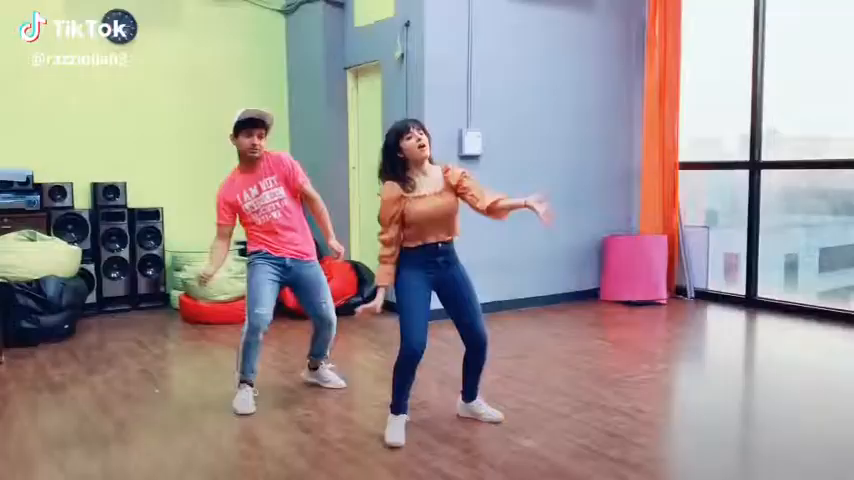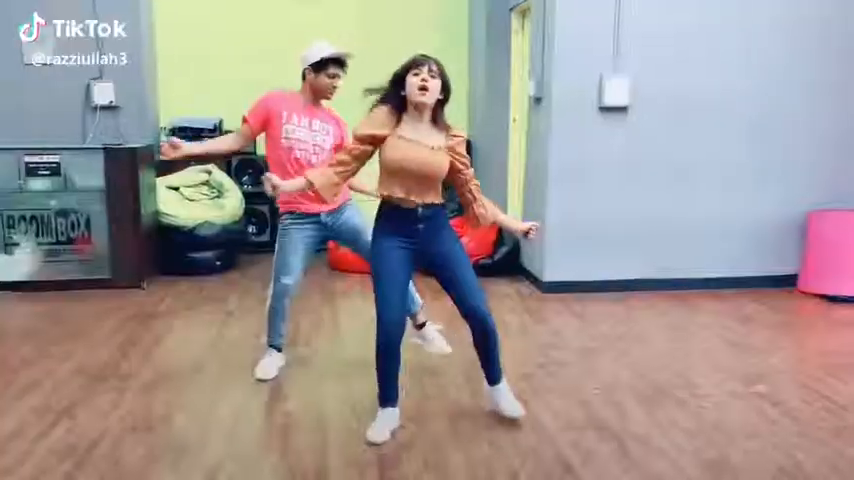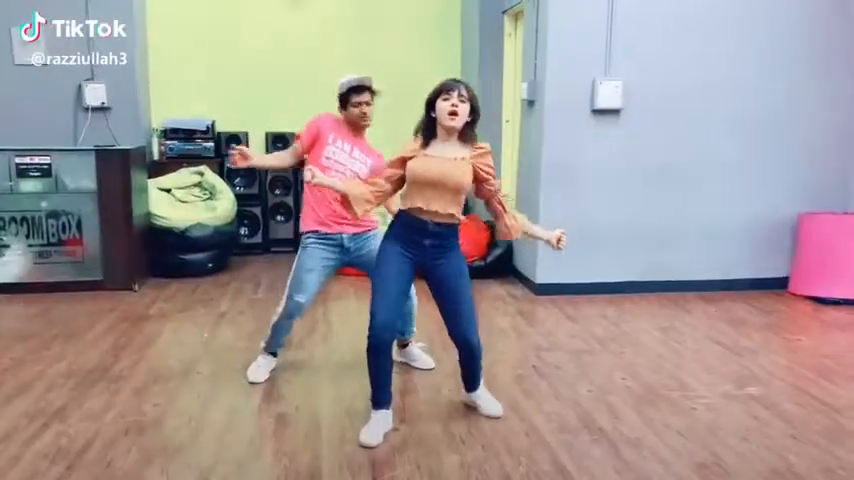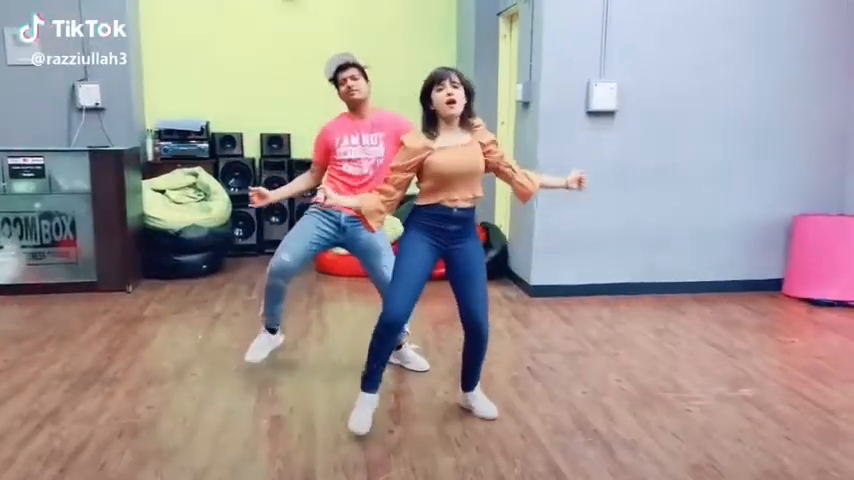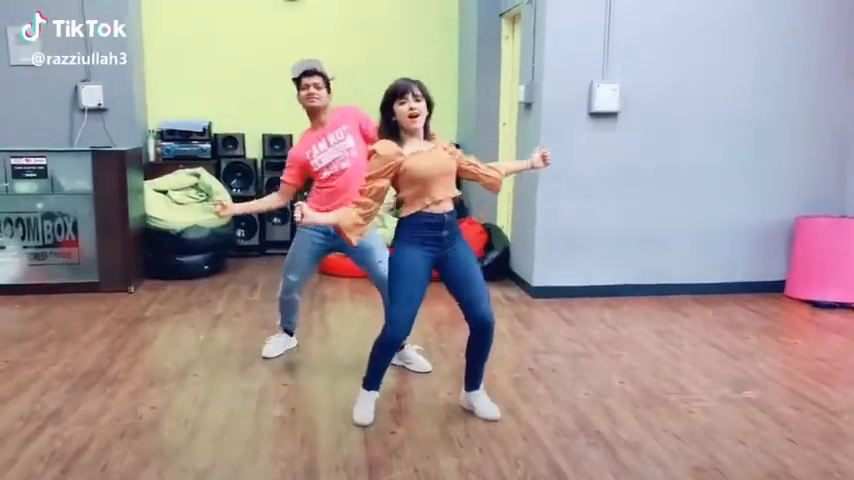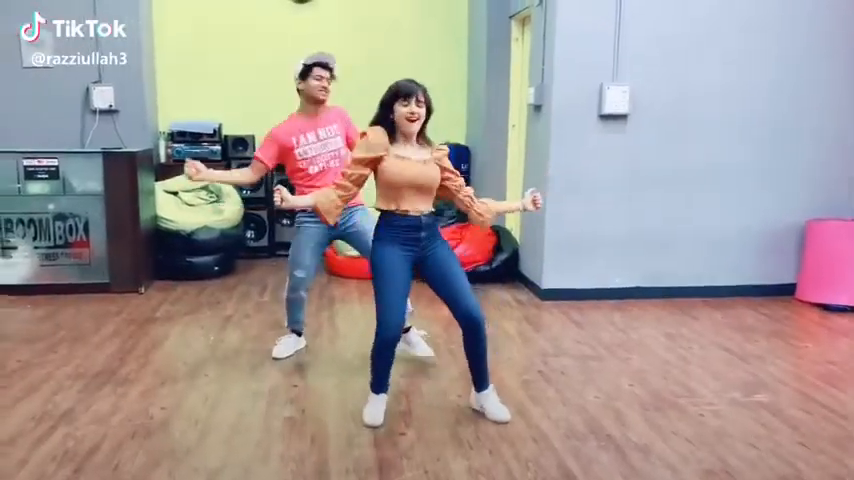
dt=0.3s
person 1, frame 1
left shoulder: (451, 176)
right shoulder: (394, 189)
left elbow: (483, 201)
right elbow: (389, 244)
left wrist: (525, 203)
right wrist: (381, 293)
left hip: (448, 262)
right hip: (413, 267)
left knee: (477, 337)
right knee: (413, 345)
left ankle: (469, 401)
right ankle: (397, 415)
person 1, frame 2
left shoulder: (452, 140)
right shoulder: (383, 123)
left elbow: (469, 192)
right elbow: (343, 165)
left wrist: (514, 224)
right wrist: (295, 184)
left hip: (436, 229)
right hip: (392, 230)
left knee: (480, 315)
right knee: (390, 327)
left ankle: (498, 386)
right ankle: (388, 409)
person 1, frame 3
left shoulder: (477, 155)
right shoulder: (415, 149)
left elbow: (498, 204)
right elbow: (379, 188)
left wrist: (543, 234)
right wrist: (326, 180)
left hip: (445, 246)
right hip: (401, 240)
left knee: (466, 337)
right knee: (380, 332)
left ankle: (474, 390)
right ankle: (381, 412)
person 1, frame 4
left shoulder: (479, 135)
right shoulder: (417, 143)
left elbow: (510, 172)
right elbow: (389, 192)
left wrist: (563, 182)
right wrist: (340, 200)
left hip: (465, 232)
right hip: (424, 229)
left knee: (477, 322)
right knee: (393, 315)
left ankle: (470, 392)
right ankle: (367, 396)
person 1, frame 5
left shoulder: (438, 146)
right shoulder: (388, 151)
left elbow: (476, 170)
right elbow: (366, 203)
left wrist: (529, 163)
right wrist: (317, 217)
left hip: (452, 237)
right hip: (414, 240)
left knee: (483, 320)
right knee: (396, 329)
left ankle: (473, 392)
right ankle: (369, 391)
person 1, frame 6
left shoulder: (435, 154)
right shoulder: (376, 143)
left elbow: (463, 198)
right elbow: (344, 188)
left wrist: (517, 205)
right wrist: (297, 201)
left hip: (431, 238)
right hip: (392, 239)
left knee: (472, 316)
right knee: (390, 327)
left ankle: (484, 394)
right ankle: (378, 395)
person 2, frame 1
left shoulder: (282, 163)
right shoulder: (229, 189)
left elbow: (312, 199)
right elbow: (223, 238)
left wrist: (330, 237)
right wrist: (211, 268)
left hip: (303, 257)
right hip: (265, 259)
left knee: (326, 318)
right knee: (258, 320)
left ankle: (315, 367)
right ankle: (246, 385)
person 2, frame 2
left shoulder: (335, 124)
right shoulder: (274, 104)
right elbow: (240, 140)
right wrist: (190, 148)
left hip: (341, 211)
right hip: (298, 217)
right knee: (283, 286)
left ankle: (420, 324)
right ankle: (274, 350)
person 2, frame 3
left shoulder: (375, 158)
right shoulder: (323, 126)
left elbow: (392, 204)
right elbow: (291, 157)
right wrist: (252, 160)
left hip: (365, 237)
right hip: (321, 239)
left knee: (403, 286)
right knee: (295, 304)
left ankle: (405, 346)
right ankle: (268, 355)
person 2, frame 4
left shoulder: (394, 123)
right shoulder: (330, 131)
right elbow: (312, 176)
right wrist: (272, 195)
left hip: (365, 221)
right hip: (324, 214)
left knee: (392, 284)
right knee: (280, 267)
left ankle: (398, 347)
right ankle: (270, 330)
person 2, frame 5
left shoulder: (352, 116)
right shoulder: (300, 150)
right elbow: (282, 197)
right wrist: (238, 208)
right hip: (316, 224)
left knee: (391, 282)
right knee: (291, 284)
left ankle: (400, 348)
right ankle: (287, 333)
person 2, frame 6
left shoulder: (340, 117)
right shoulder: (283, 132)
right elbow: (253, 174)
right wrist: (210, 176)
left hip: (353, 210)
right hip: (312, 217)
right knee: (298, 281)
left ankle: (405, 331)
right ankle: (295, 333)
